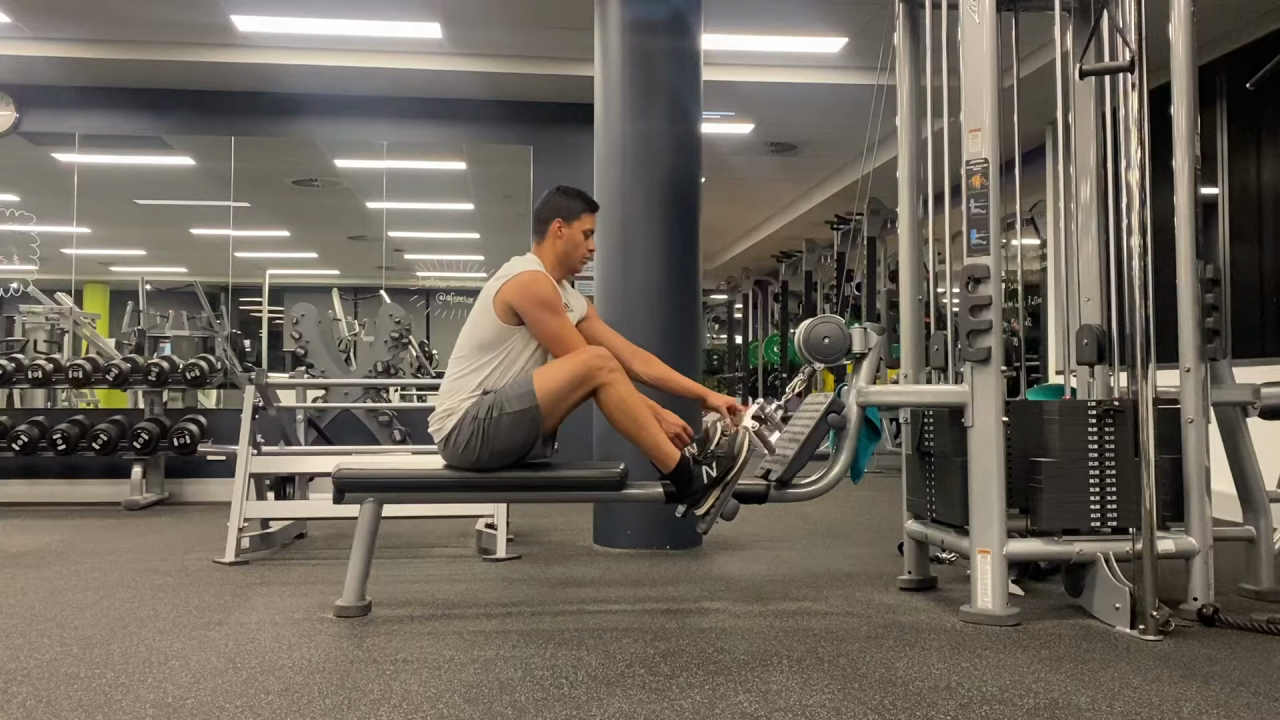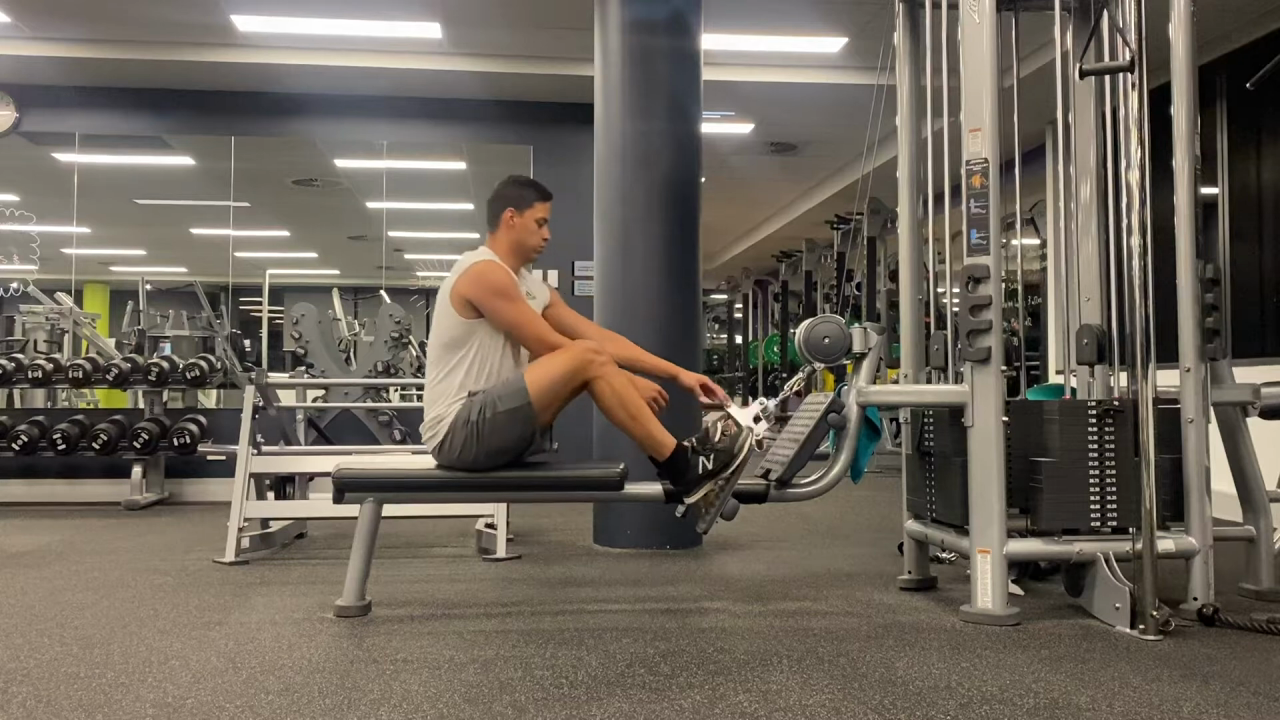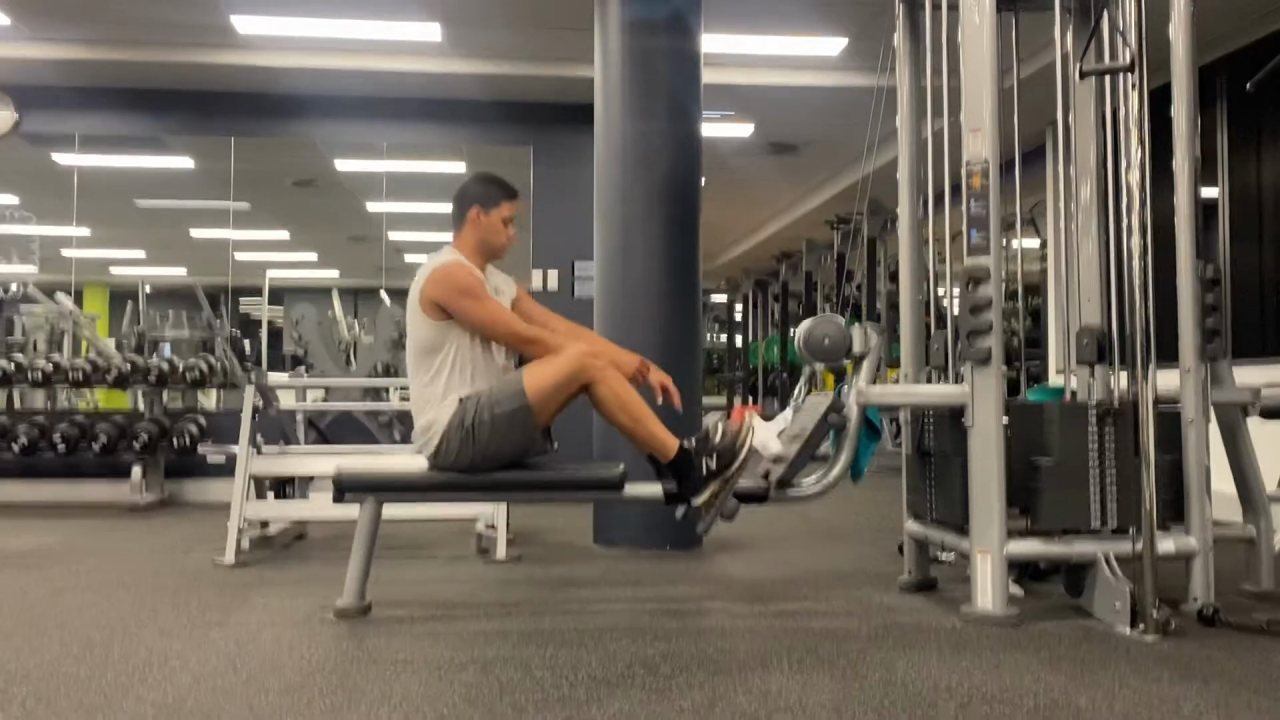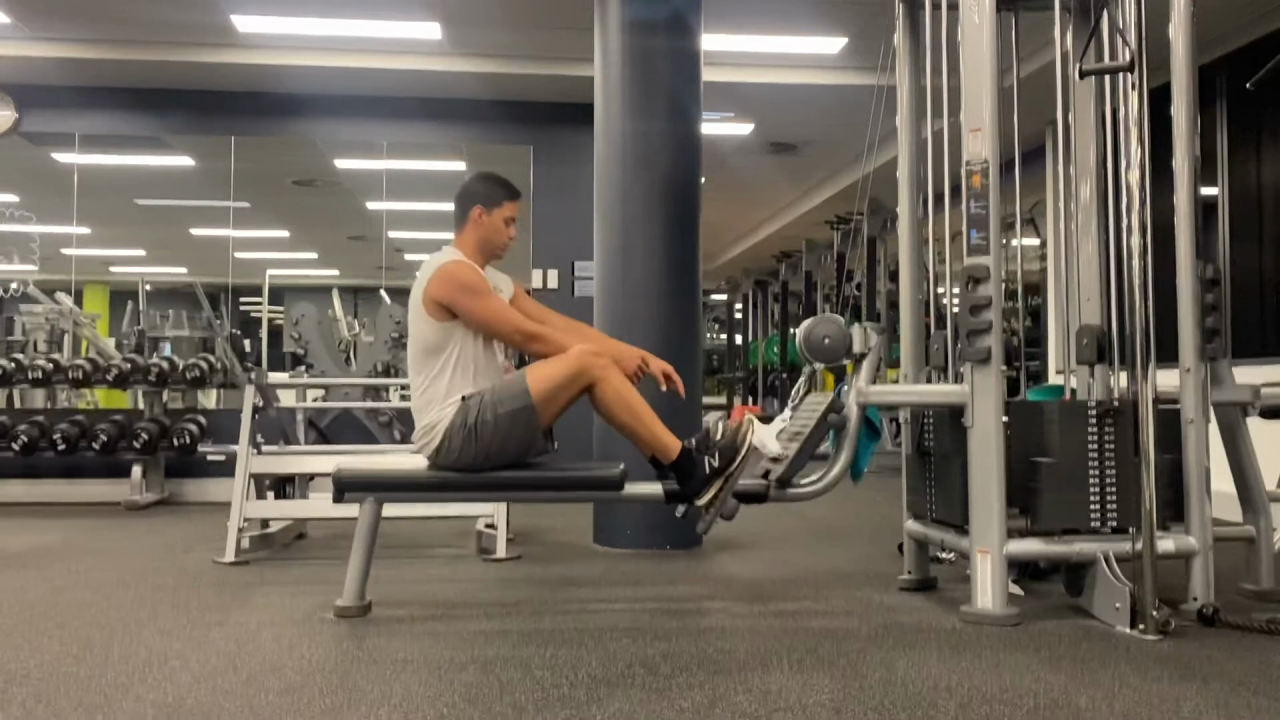
dt=0.2s
person 1, frame 1
left shoulder: (569, 299)
right shoulder: (530, 282)
left elbow: (633, 359)
right elbow: (590, 364)
left wrist: (707, 395)
right wrist: (656, 415)
left hip: (495, 425)
right hip: (466, 430)
right knee: (598, 364)
left ankle: (678, 461)
right ankle: (688, 478)
person 1, frame 2
left shoulder: (529, 286)
right shoulder: (482, 273)
left elbow: (602, 338)
right elbow: (551, 348)
left wrist: (677, 373)
right wrist: (628, 383)
left hip: (487, 422)
right hip: (459, 432)
left knee: (591, 357)
right knee: (589, 358)
left ankle: (672, 455)
right ankle: (682, 466)
person 1, frame 3
left shoulder: (495, 283)
right shoulder: (448, 274)
left elbow: (566, 332)
right elbow: (525, 341)
left wrist: (644, 367)
right wrist: (610, 363)
left hip: (479, 421)
right hip: (452, 436)
left knee: (586, 366)
right knee: (587, 362)
left ankle: (672, 456)
right ankle: (686, 468)
person 1, frame 4
left shoulder: (495, 282)
right shoulder: (452, 274)
left elbow: (566, 329)
right elbow: (529, 337)
left wrist: (638, 356)
right wrist: (613, 357)
left hip: (479, 421)
right hip: (453, 434)
left knee: (592, 364)
right knee: (590, 362)
left ankle: (676, 457)
right ankle: (689, 468)
